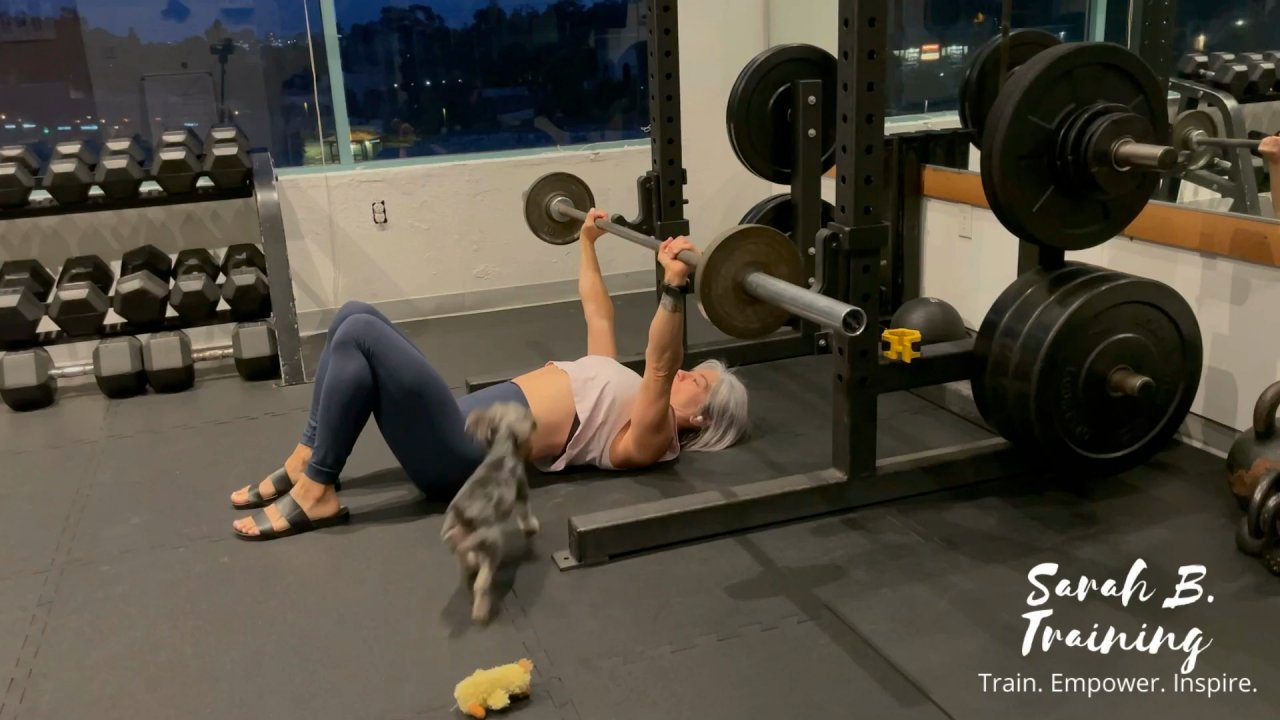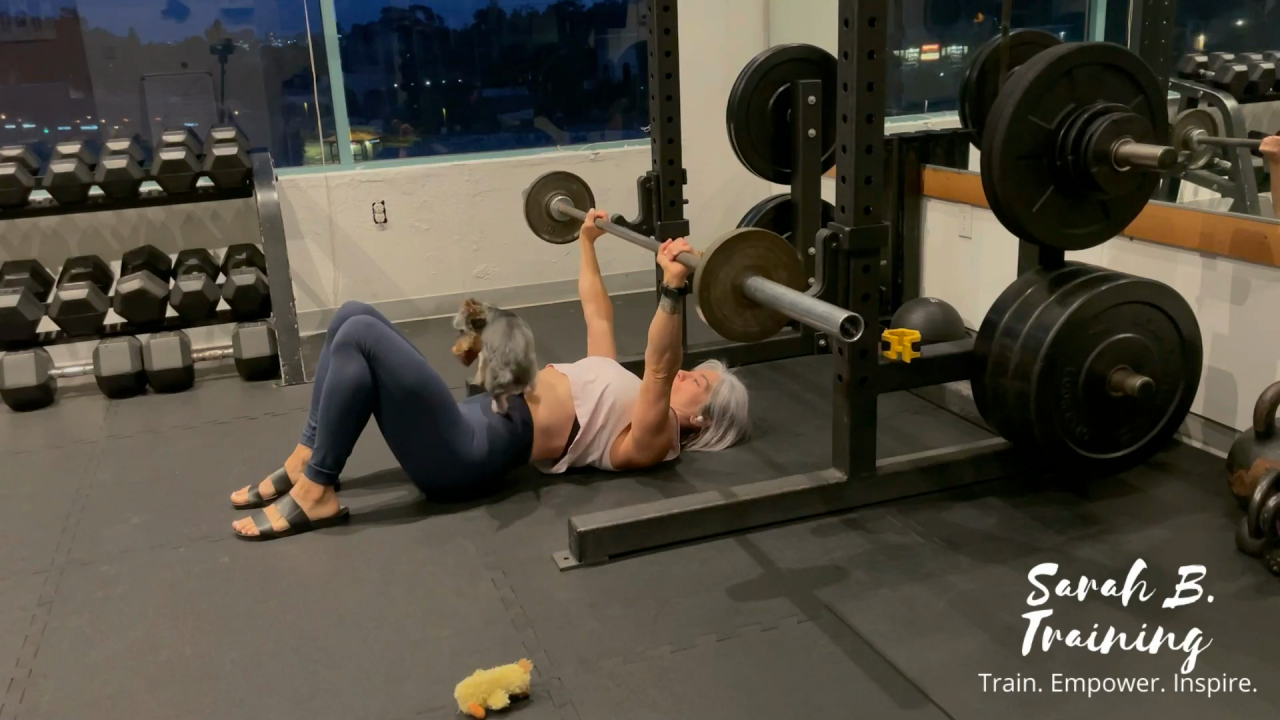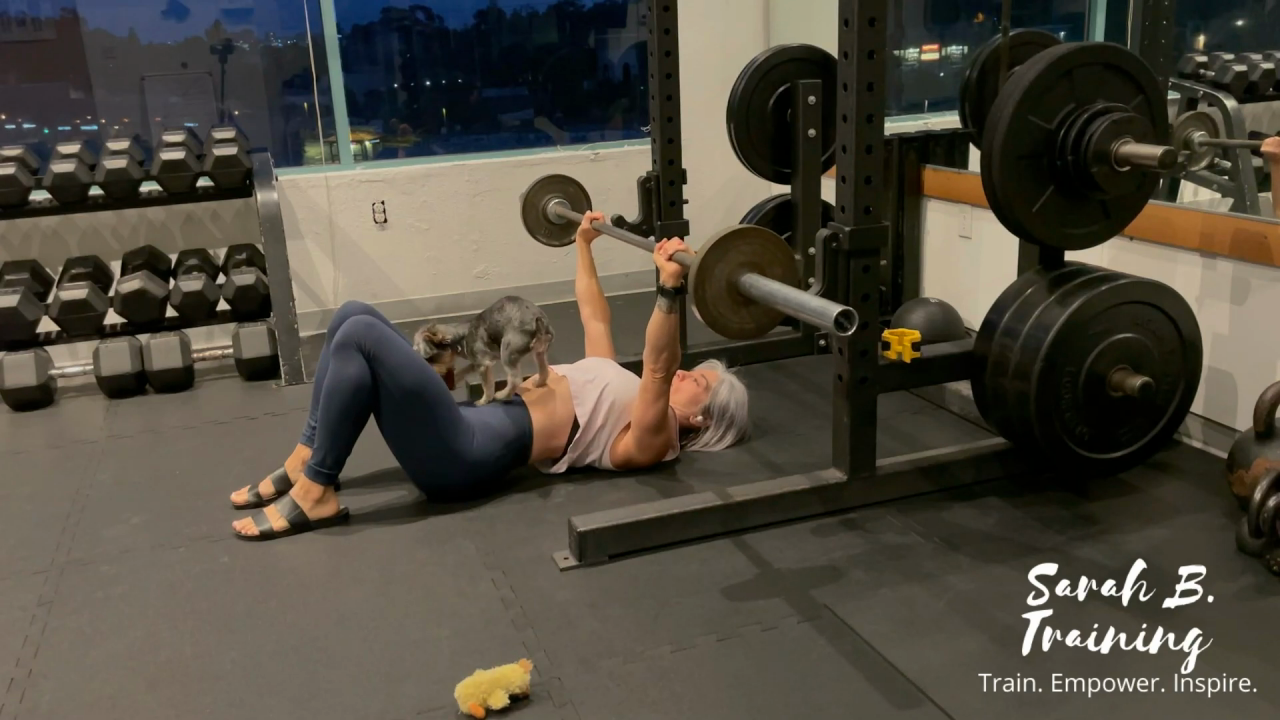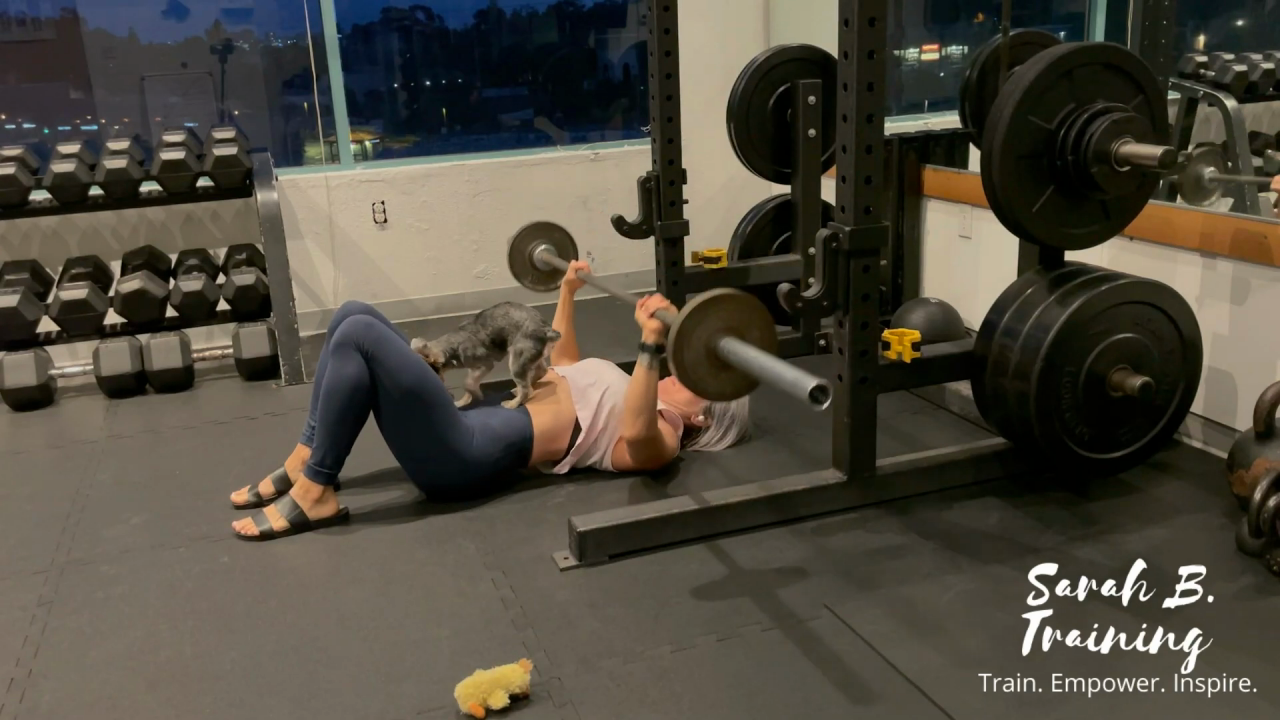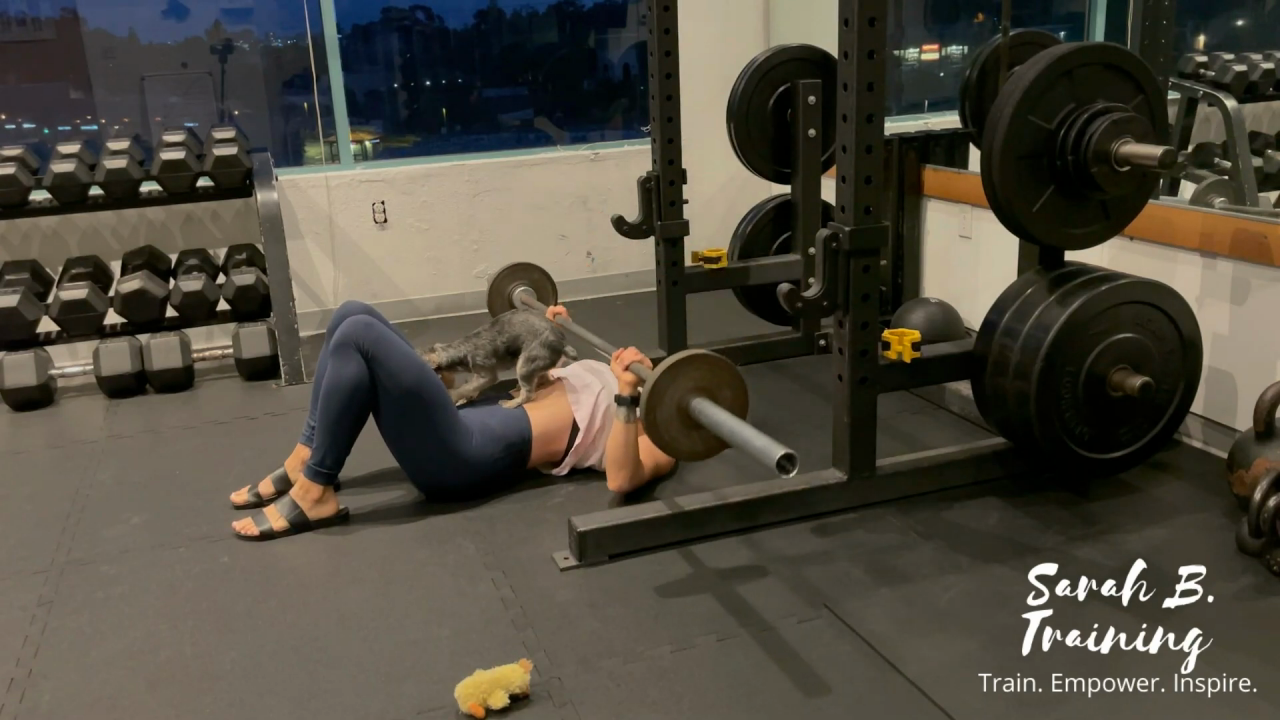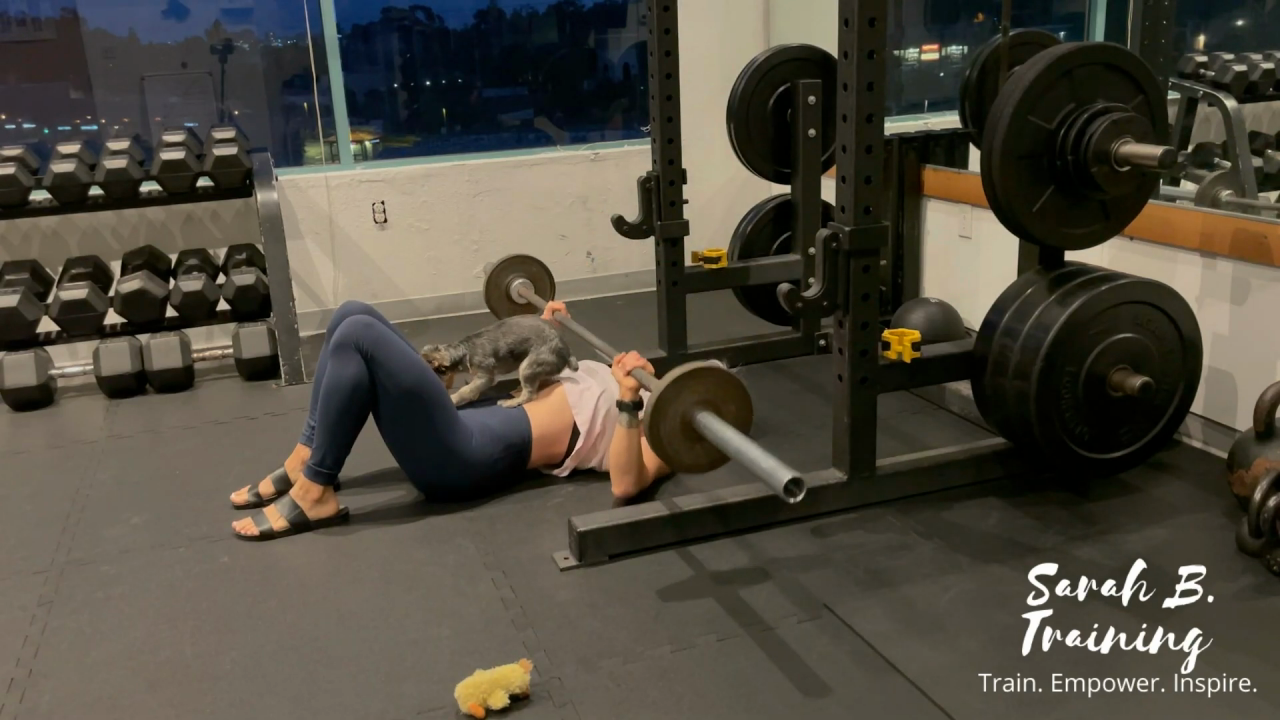
dt=0.4s
person 1, frame 1
left shoulder: (649, 437)
right shoulder: (620, 389)
left elbow: (661, 367)
right elbow: (597, 314)
left wrist: (673, 286)
right wrist: (587, 242)
left hip: (464, 452)
right hip: (465, 422)
left knee: (359, 333)
right knee: (355, 316)
left ankle: (316, 494)
right ankle: (305, 462)
person 1, frame 2
left shoulder: (652, 438)
right shoulder: (622, 389)
left elbow: (661, 368)
right elbow: (598, 316)
left wrist: (674, 288)
right wrist: (587, 243)
left hip: (466, 454)
right hip: (465, 423)
left knee: (360, 336)
right knee: (354, 316)
left ankle: (315, 494)
right ankle: (303, 463)
person 1, frame 3
left shoulder: (653, 438)
right shoulder: (624, 391)
left elbow: (658, 369)
right elbow: (593, 317)
left wrist: (670, 287)
right wrist: (584, 244)
left hip: (464, 454)
right hip: (467, 421)
left knee: (360, 336)
right knee: (354, 315)
left ankle: (314, 494)
right ankle: (304, 462)
person 1, frame 4
left shoulder: (661, 439)
right shoulder: (627, 389)
left elbow: (635, 433)
right elbow: (560, 361)
left wrist: (654, 341)
right wrist: (568, 293)
left hip: (465, 455)
right hip: (466, 421)
left knee: (359, 333)
right knee: (353, 315)
left ankle: (314, 495)
right ankle: (303, 463)
person 1, frame 5
left shoulder: (659, 440)
right shoulder: (631, 398)
left elbow: (622, 480)
left wrist: (629, 397)
left hip: (464, 456)
right hip: (467, 423)
left knee: (358, 334)
right knee: (353, 315)
left ankle: (313, 496)
right ankle: (300, 466)
person 1, frame 6
left shoulder: (656, 445)
right shoulder: (621, 393)
left elbow: (625, 486)
left wrist: (630, 401)
left hip: (468, 457)
right hip: (468, 423)
left knee: (358, 334)
right knee: (355, 315)
left ankle: (314, 497)
right ankle: (300, 466)
